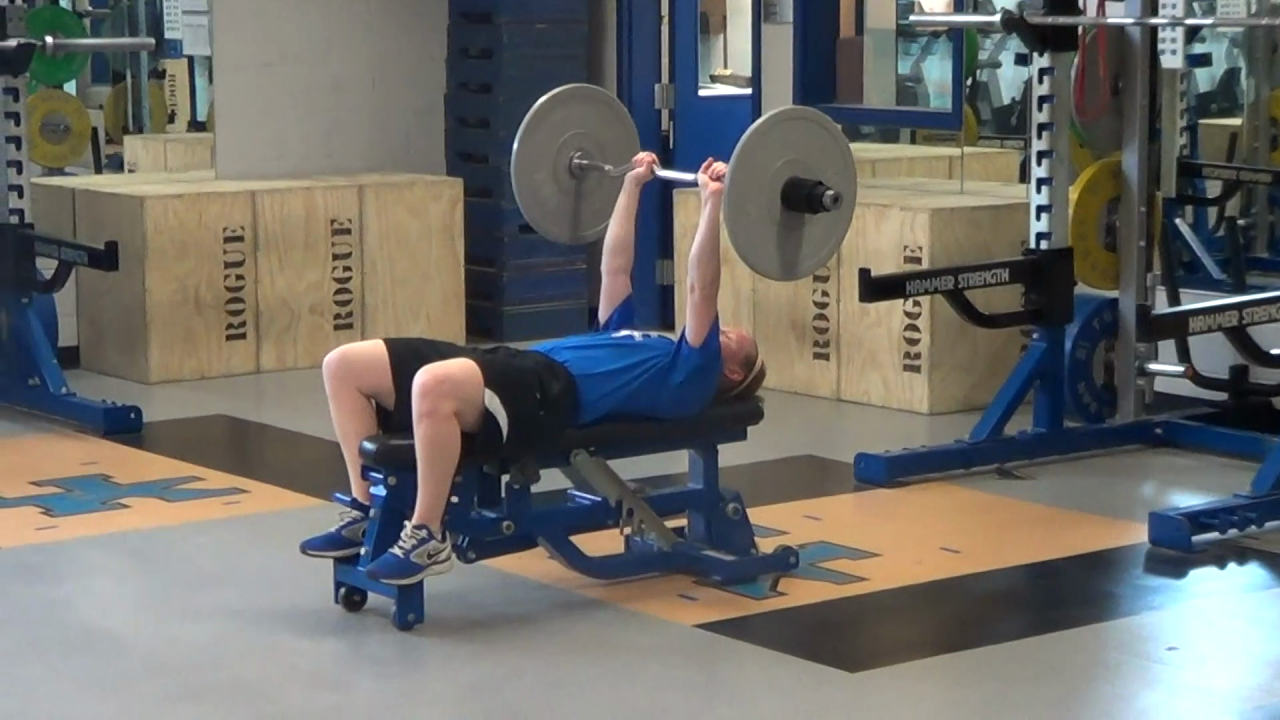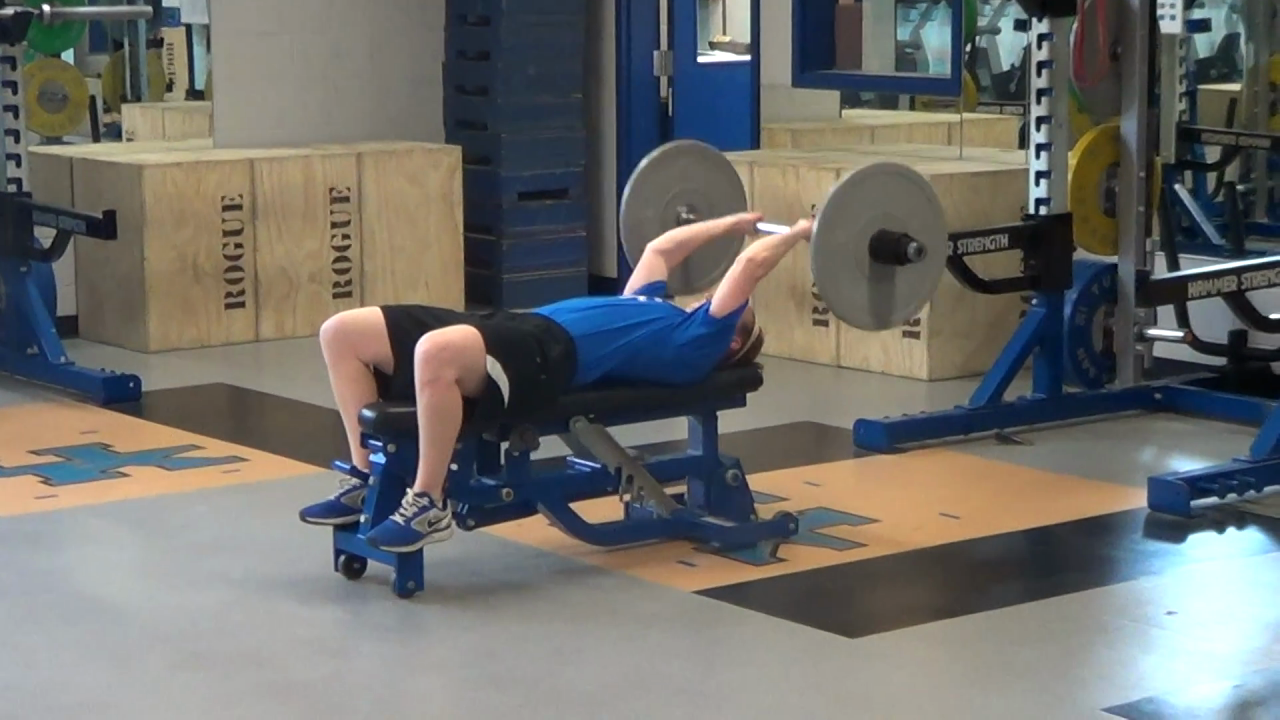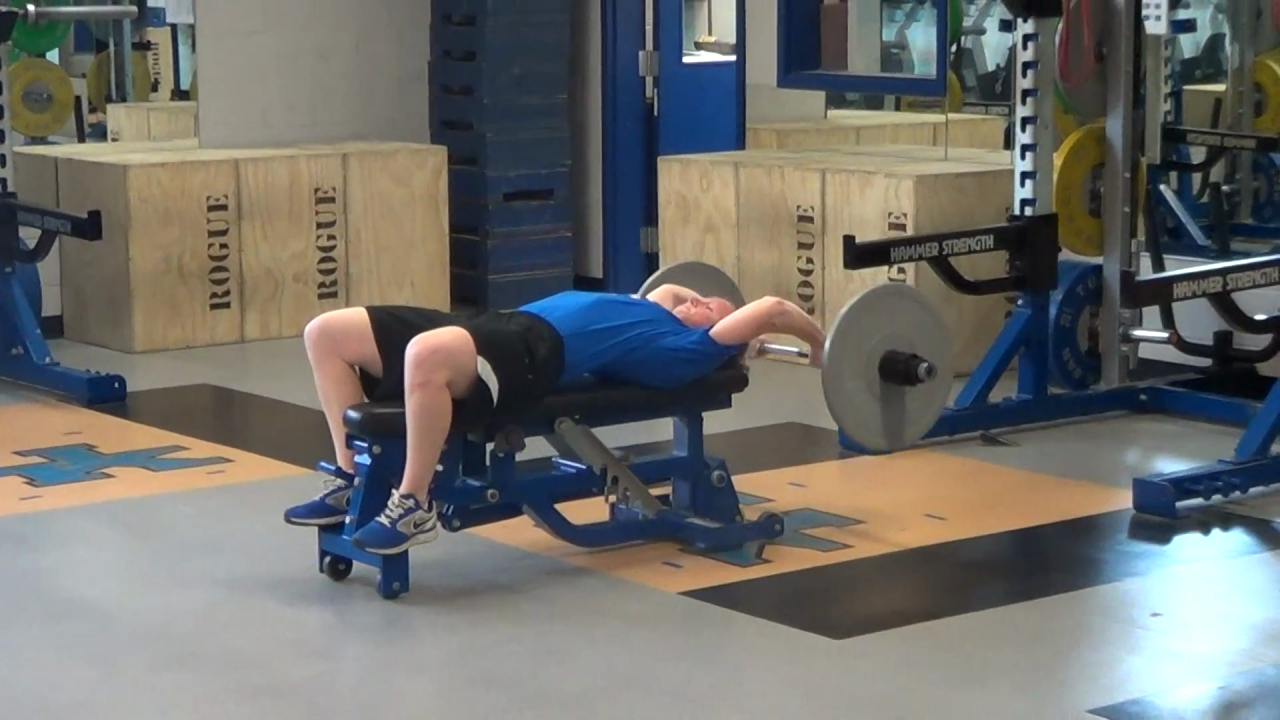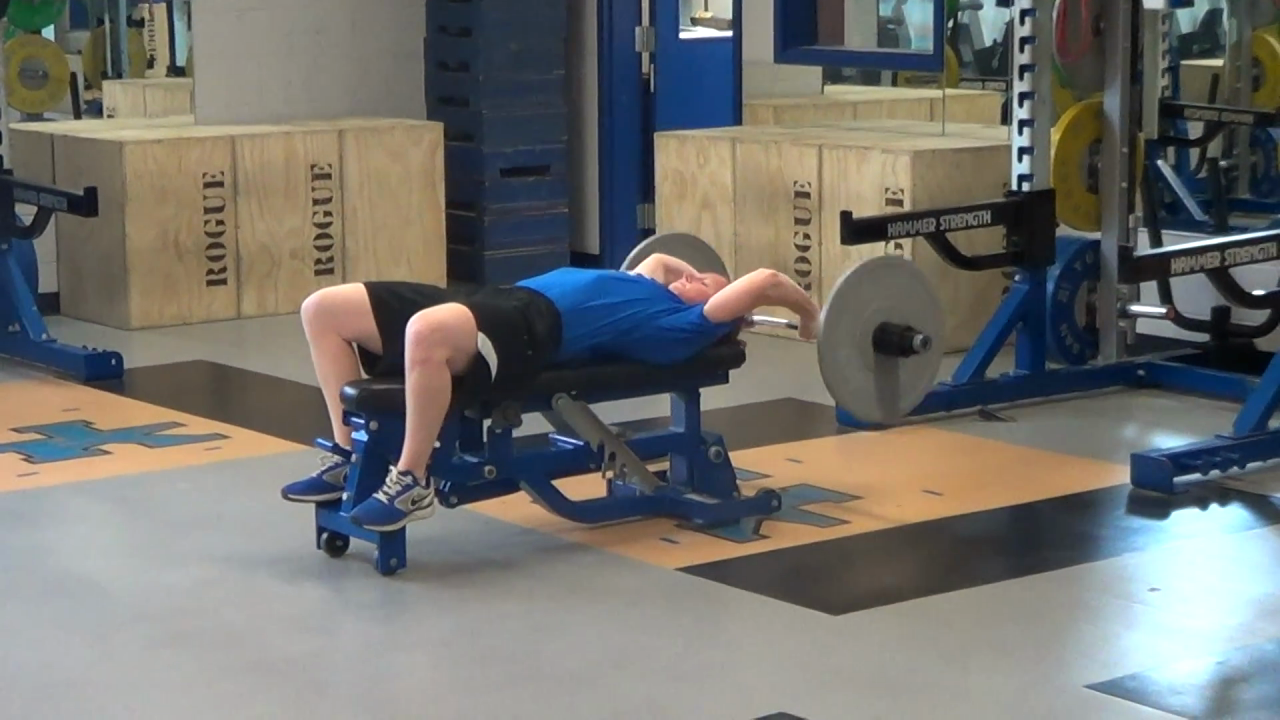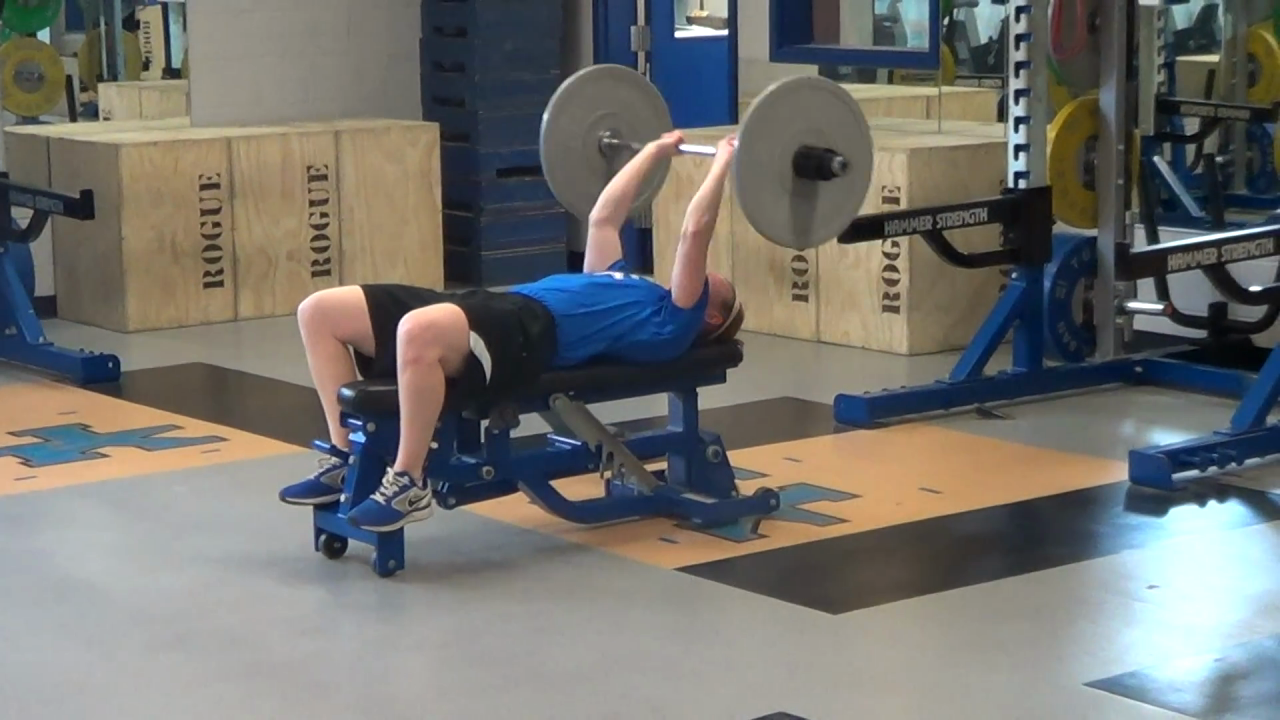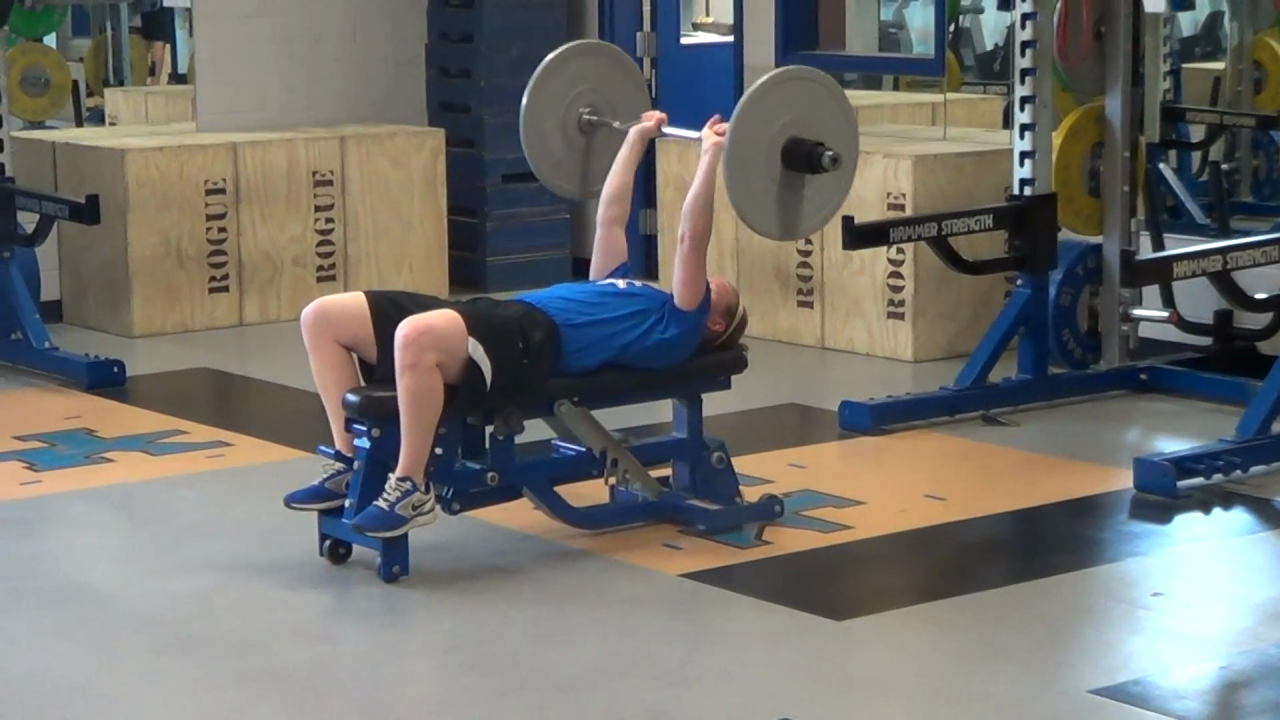
dt=0.7s
person 1, frame 1
left shoulder: (691, 378)
right shoulder: (637, 343)
left elbow: (702, 290)
right elbow: (614, 269)
left wrist: (711, 201)
right wrist: (632, 184)
left hip: (550, 393)
right hip: (514, 365)
left knee: (434, 387)
right knee: (343, 364)
left ankle: (427, 537)
right ankle: (366, 511)
person 1, frame 2
left shoulder: (697, 344)
right shoulder: (655, 313)
left elbow: (750, 266)
right elbow: (659, 250)
left wrist: (799, 232)
right wrist: (735, 222)
left hip: (549, 352)
right hip: (519, 327)
left knee: (436, 352)
right knee: (341, 332)
left ankle: (428, 504)
right ankle: (366, 478)
person 1, frame 3
left shoulder: (687, 349)
right shoulder: (657, 322)
left elbow: (769, 308)
right elbow: (666, 289)
left wrist: (819, 342)
left hip: (537, 351)
right hip: (505, 325)
left knee: (426, 355)
right knee: (325, 333)
left ankle: (413, 506)
right ankle: (351, 480)
person 1, frame 4
left shoulder: (682, 326)
right shoulder: (651, 298)
left elbow: (764, 280)
right elbow: (660, 261)
left wrist: (809, 312)
left hip: (535, 325)
right hip: (501, 300)
left knee: (426, 331)
right knee: (323, 309)
left ankle: (411, 481)
right ankle: (349, 456)
person 1, frame 5
left shoulder: (673, 324)
right shoulder: (627, 288)
left elbow: (695, 234)
right elbow: (603, 220)
left wrist: (724, 165)
right wrist: (654, 152)
left hip: (530, 332)
right hip: (496, 306)
left knee: (418, 331)
right knee: (319, 311)
left ankle: (408, 484)
right ankle: (345, 461)
person 1, frame 6
left shoulder: (676, 329)
right shoulder: (629, 296)
left elbow: (692, 241)
right elbow: (610, 220)
left wrist: (710, 155)
right wrist: (635, 139)
left hip: (532, 341)
right hip: (501, 314)
left knee: (416, 337)
right knee: (322, 316)
left ankle: (411, 489)
right ankle: (350, 464)
